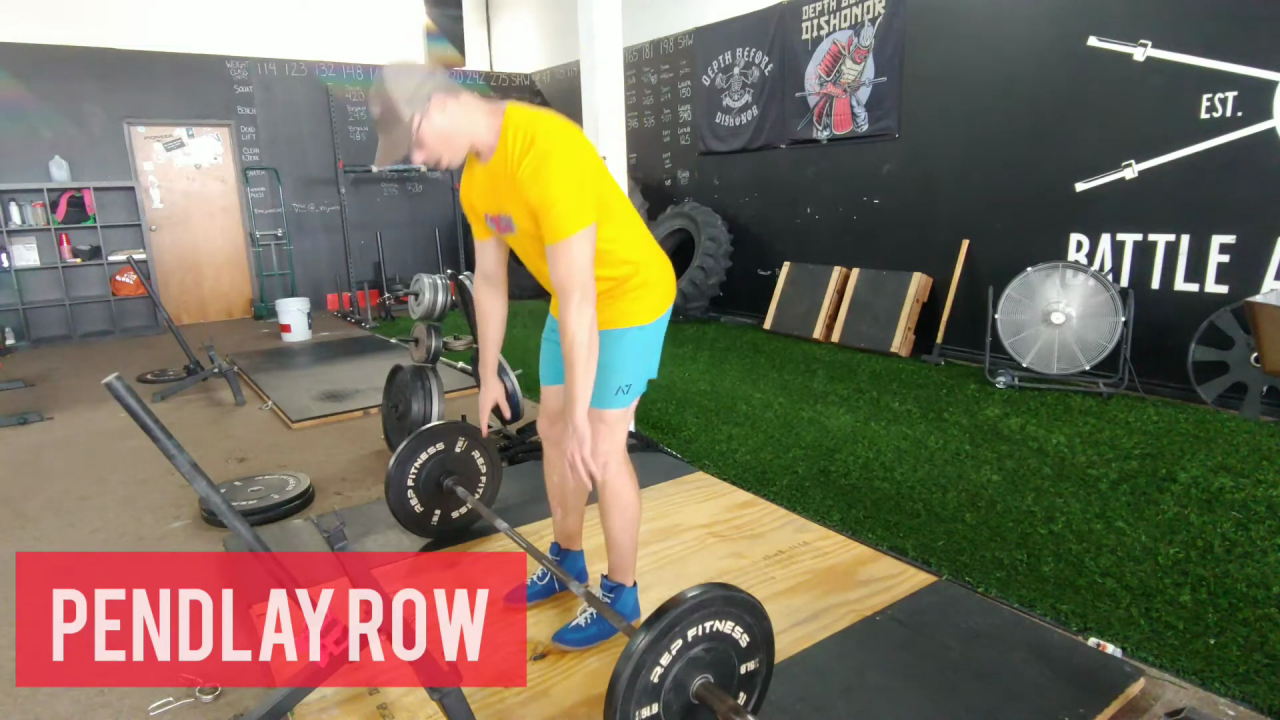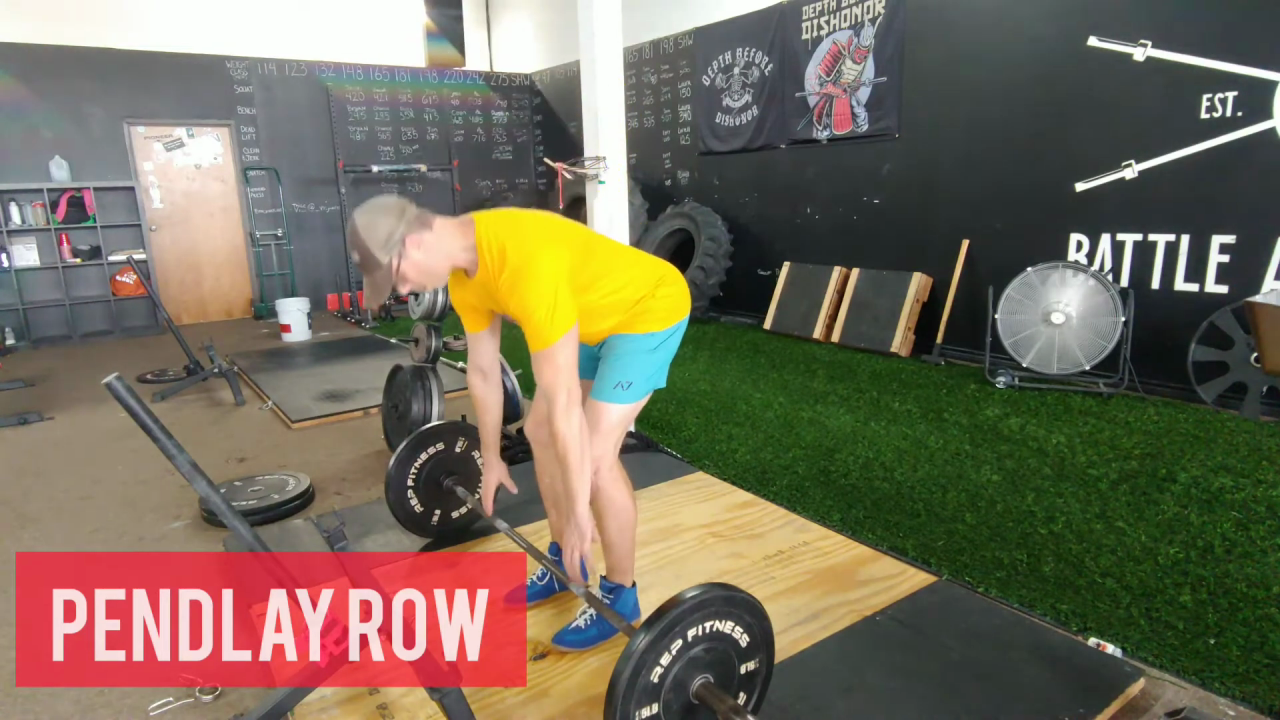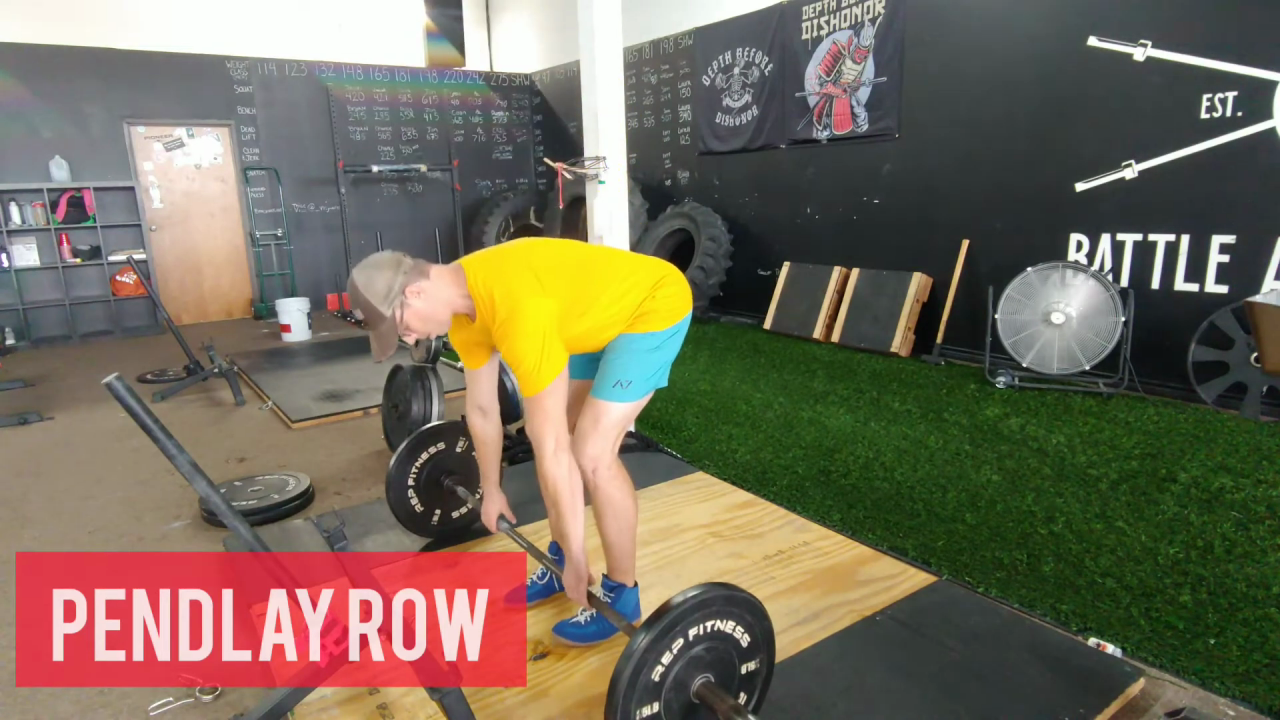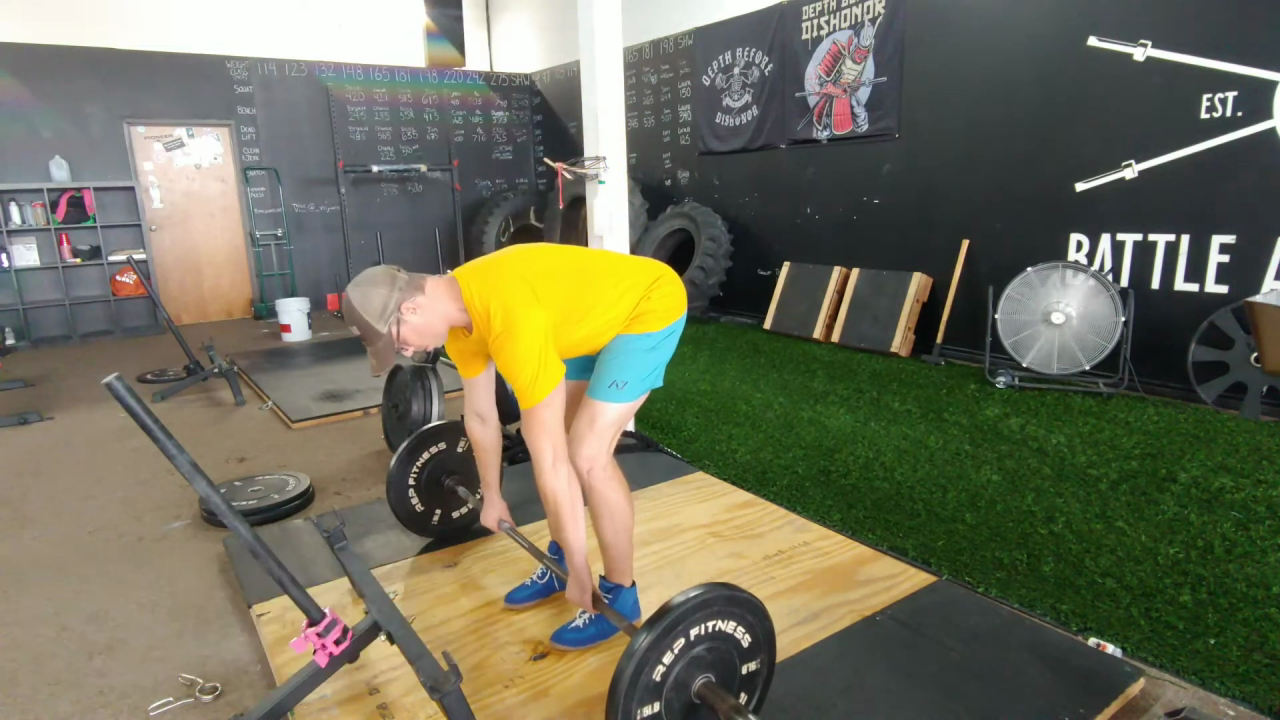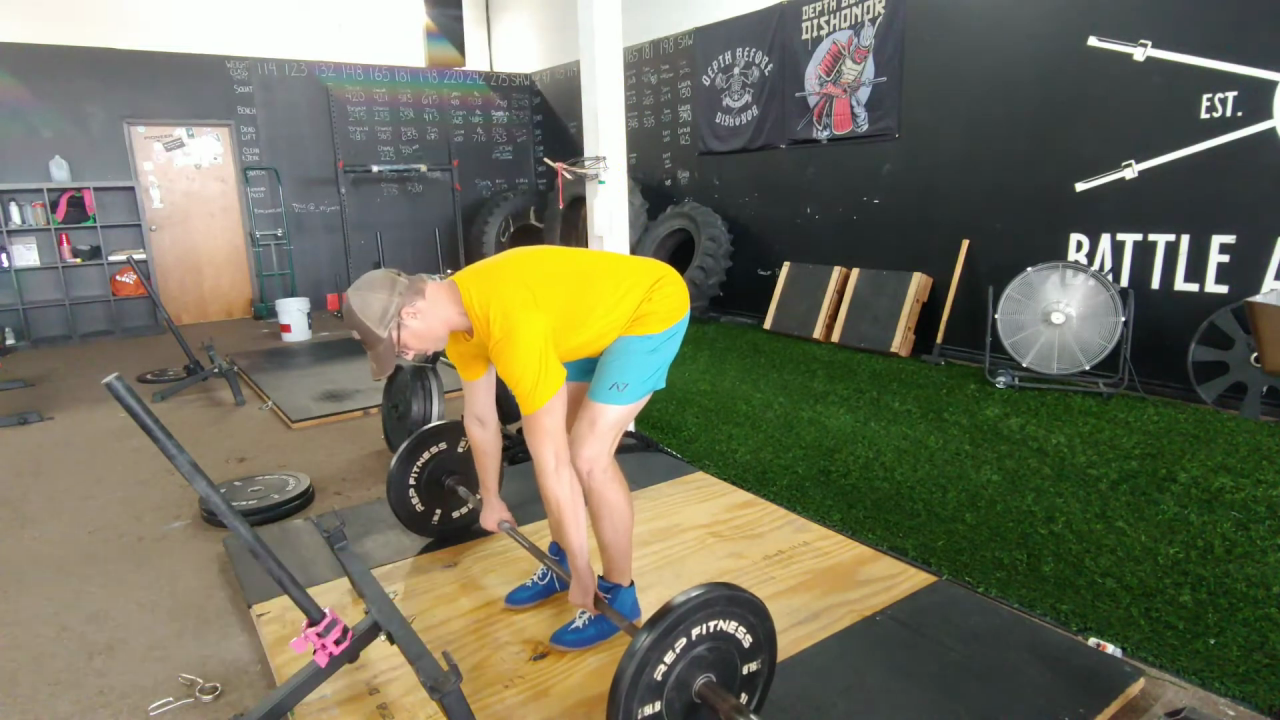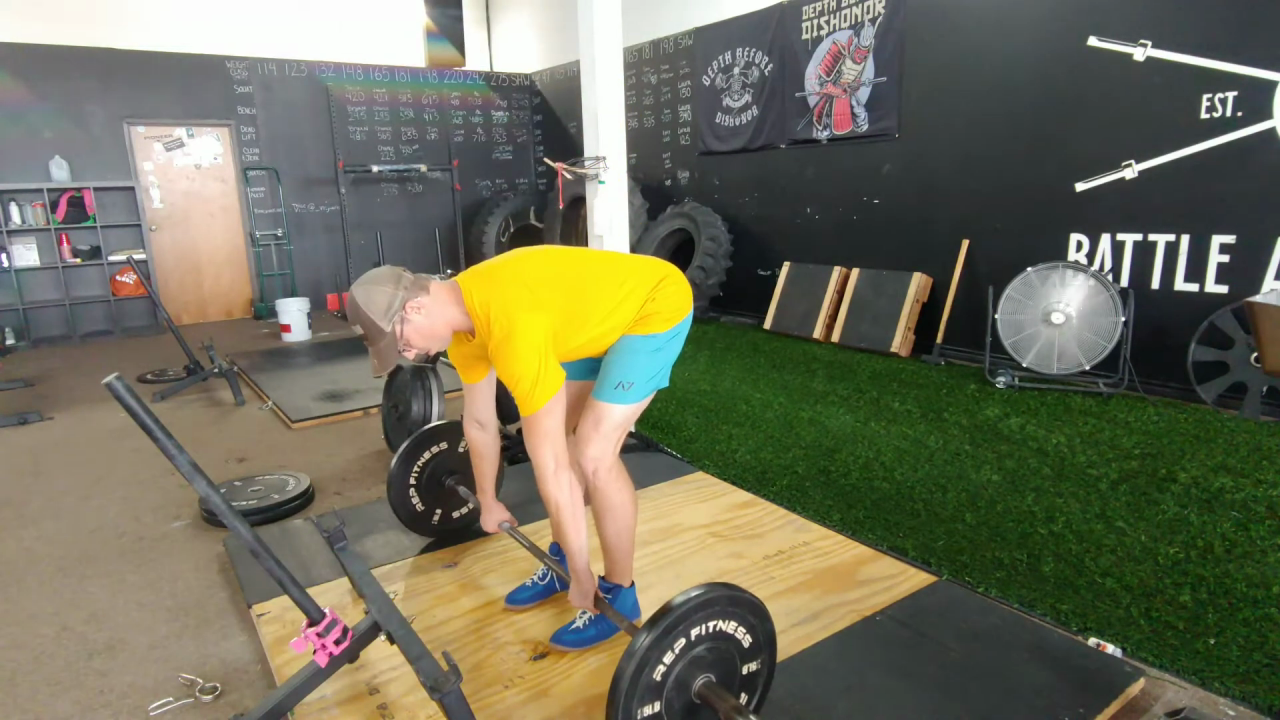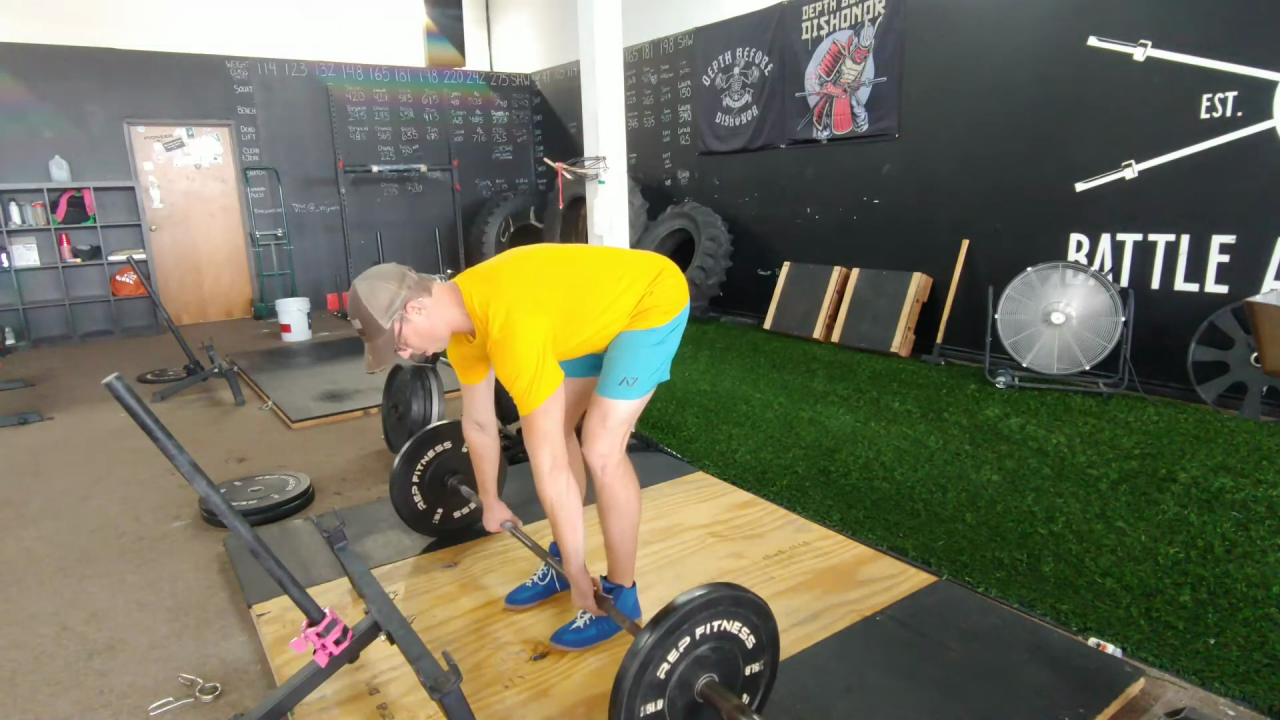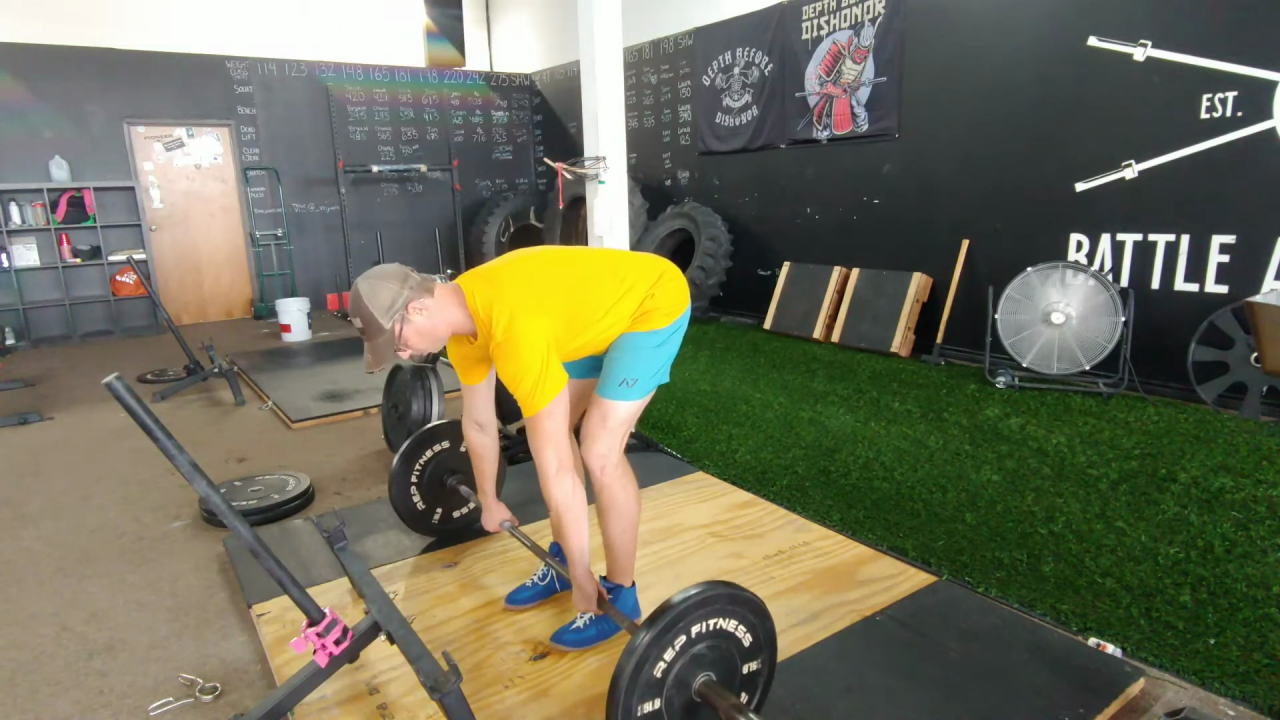
dt=0.4s
person 1, frame 1
left shoulder: (548, 155)
right shoulder: (475, 177)
left elbow: (578, 296)
right elbow: (489, 279)
left wrist: (580, 418)
right wrist: (487, 375)
left hip: (628, 297)
right hip: (577, 306)
left knee: (600, 449)
right knee: (551, 430)
left ankle: (621, 595)
right ankle: (567, 560)
person 1, frame 2
left shoulder: (526, 266)
right shoulder: (463, 274)
left elbow: (564, 404)
right elbow: (483, 371)
left wrist: (578, 515)
right wrist: (491, 458)
left hip: (650, 308)
right hip: (597, 314)
left knee: (594, 454)
right knee: (539, 431)
left ankle: (620, 596)
right ankle: (563, 563)
person 1, frame 3
left shoulder: (518, 312)
right shoulder: (461, 302)
left elbow: (555, 450)
right elbow: (481, 408)
left wrist: (576, 559)
right wrist: (490, 491)
left hip: (654, 306)
right hip: (604, 311)
left knee: (593, 453)
right knee: (541, 430)
left ankle: (621, 595)
right ankle: (557, 561)
person 1, frame 4
left shoulder: (512, 324)
right shoulder: (456, 310)
left elbow: (552, 459)
right elbow: (480, 416)
left wrist: (578, 570)
right wrist: (491, 496)
left hip: (650, 306)
right hip: (601, 309)
left knee: (588, 454)
right knee: (544, 432)
left ankle: (619, 595)
right ankle: (558, 562)
person 1, frame 5
left shoulder: (512, 328)
right shoulder: (457, 311)
left elbow: (554, 464)
right elbow: (480, 419)
left wrist: (582, 574)
right wrist: (490, 499)
left hip: (652, 307)
right hip: (603, 310)
left knee: (588, 455)
right knee: (546, 434)
left ankle: (619, 594)
right ankle: (560, 562)
person 1, frame 6
left shoulder: (512, 329)
right shoulder: (460, 312)
left elbow: (553, 466)
right elbow: (479, 422)
left wrist: (582, 575)
right wrist: (487, 502)
left hip: (656, 305)
right hip: (607, 309)
left knee: (594, 454)
right knee: (552, 433)
left ankle: (618, 594)
right ankle: (561, 561)
person 1, frame 7
left shoulder: (512, 330)
right shoulder: (458, 312)
left elbow: (550, 466)
right elbow: (478, 423)
left wrist: (578, 577)
right wrist: (490, 502)
left hip: (652, 299)
right hip: (603, 303)
left knee: (602, 450)
right knee: (554, 429)
left ankle: (621, 595)
right ankle: (559, 564)
person 1, frame 8
left shoulder: (515, 332)
right shoulder: (460, 312)
left elbow: (557, 467)
right elbow: (478, 423)
left wrist: (582, 578)
right wrist: (488, 501)
left hip: (653, 302)
right hip: (605, 305)
left knee: (598, 450)
right knee: (551, 432)
left ankle: (619, 595)
right ankle: (561, 563)
